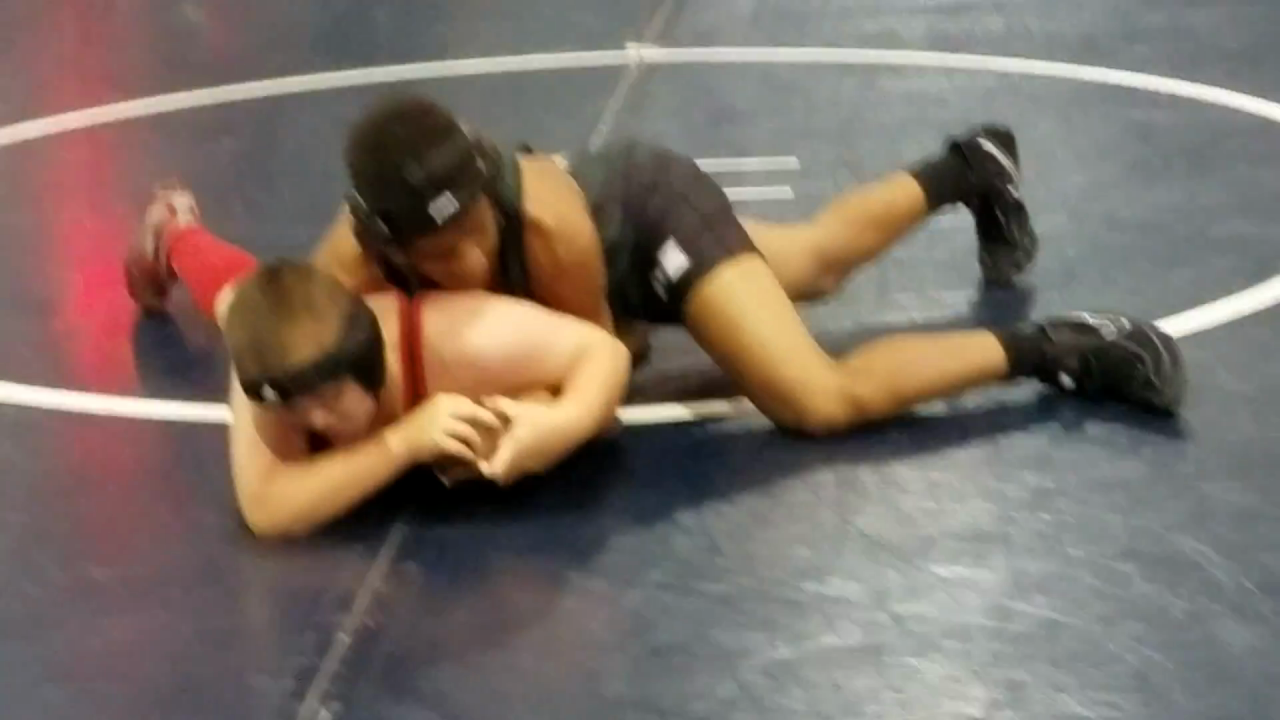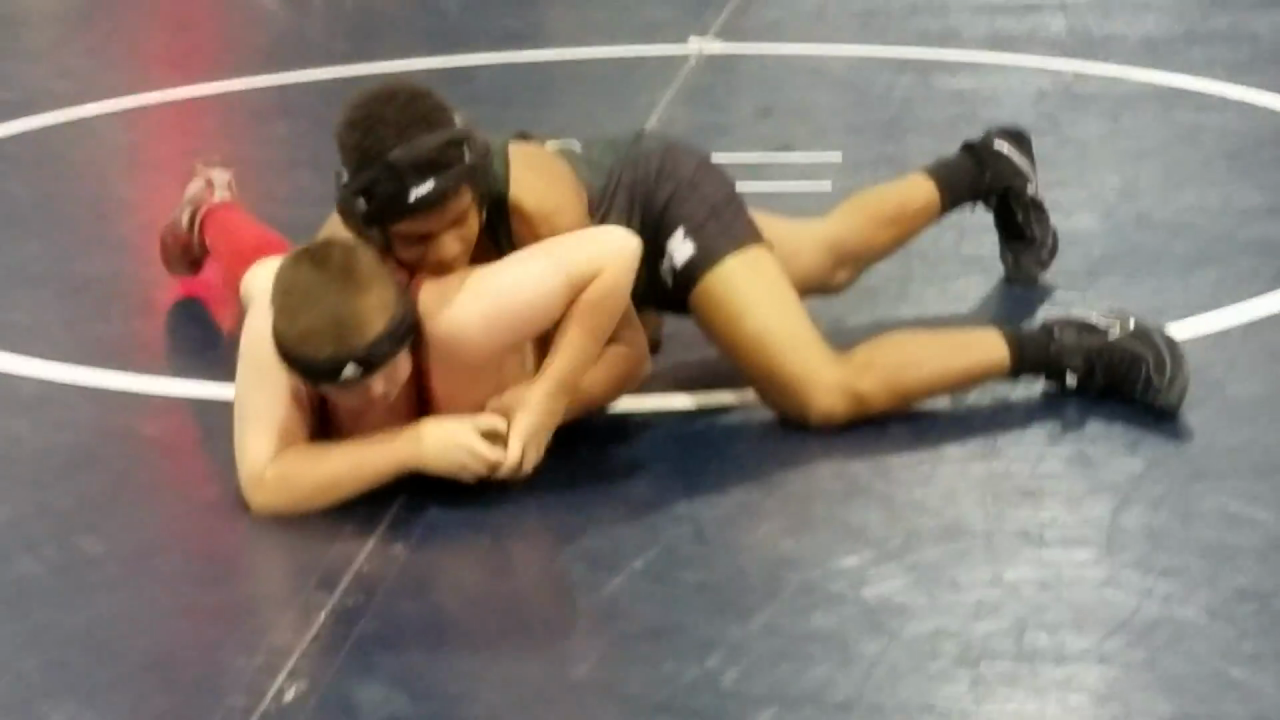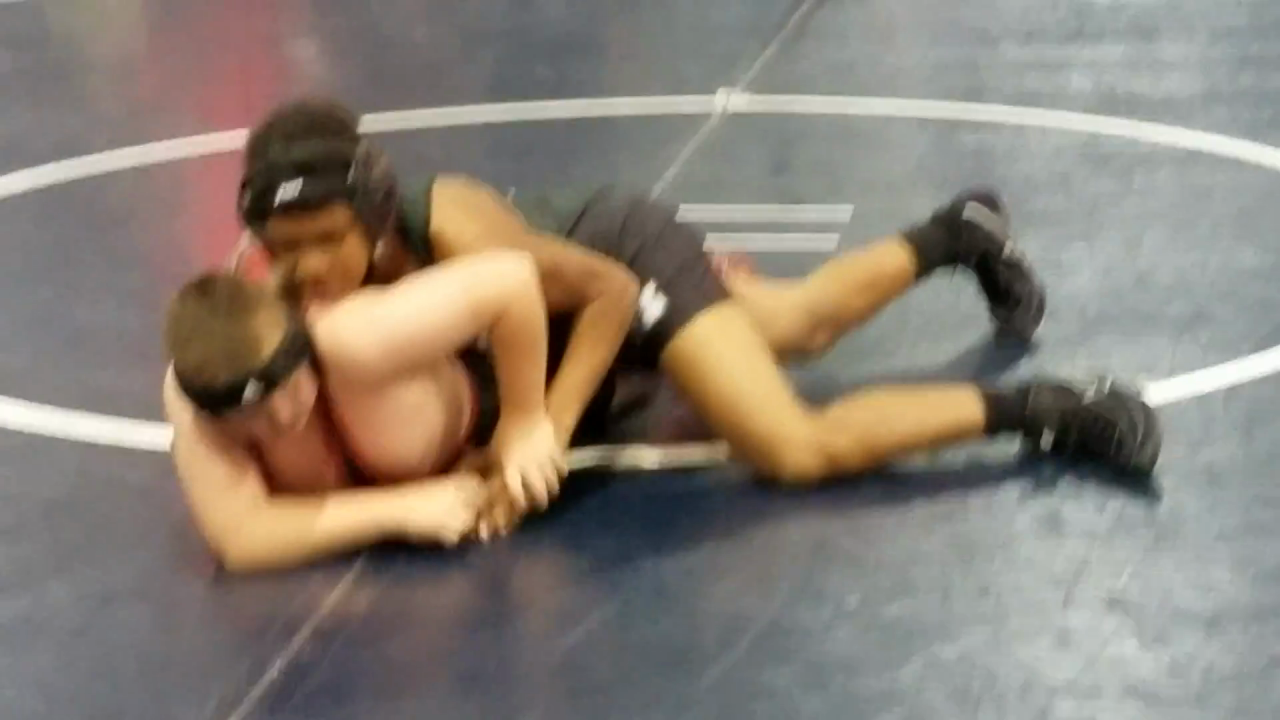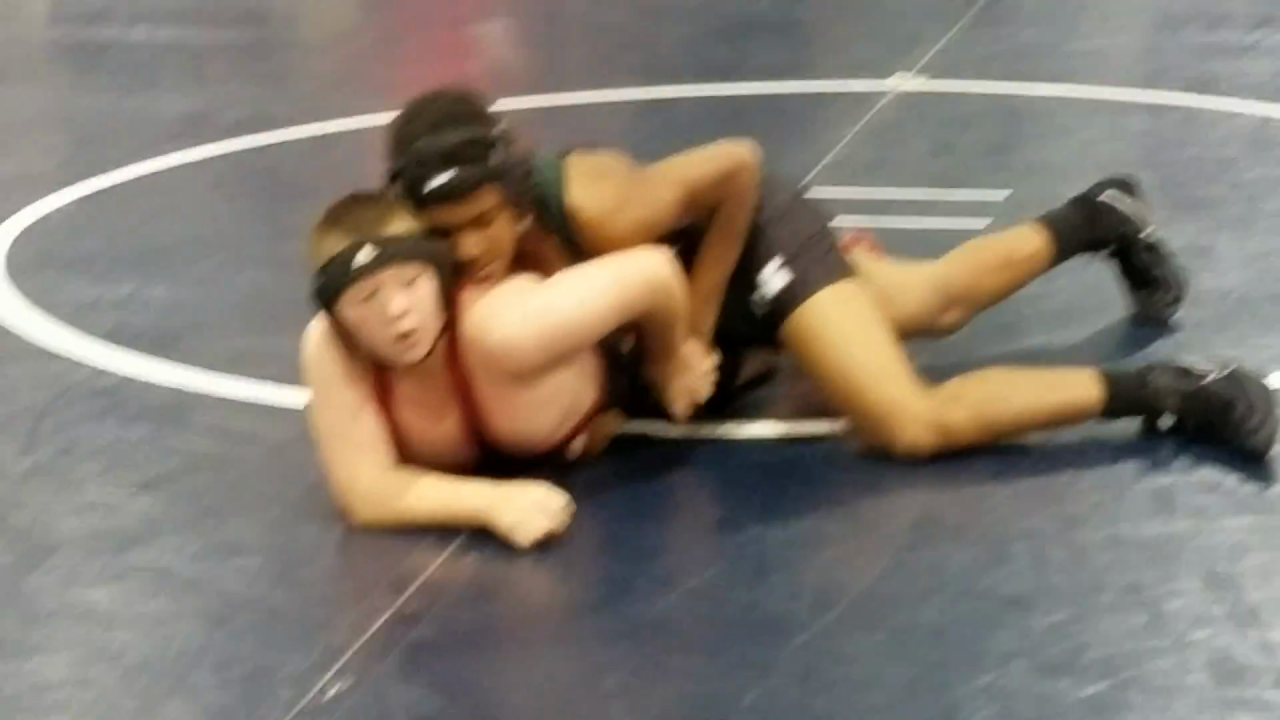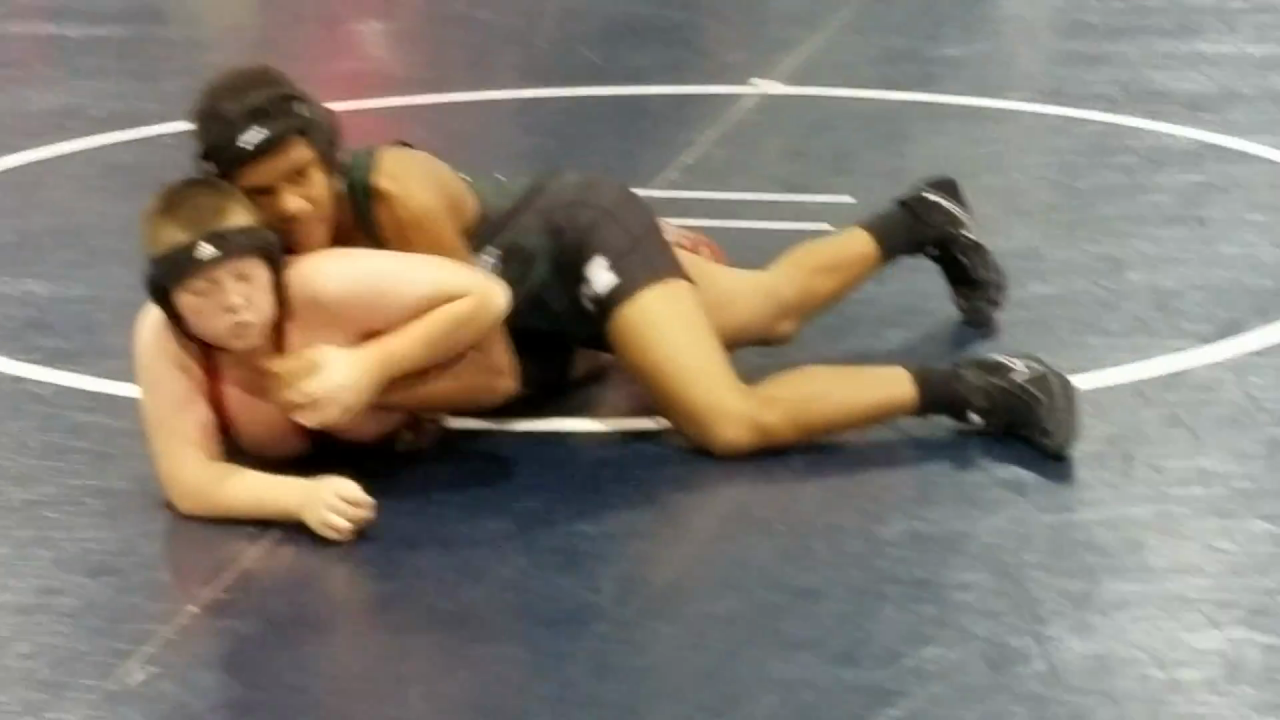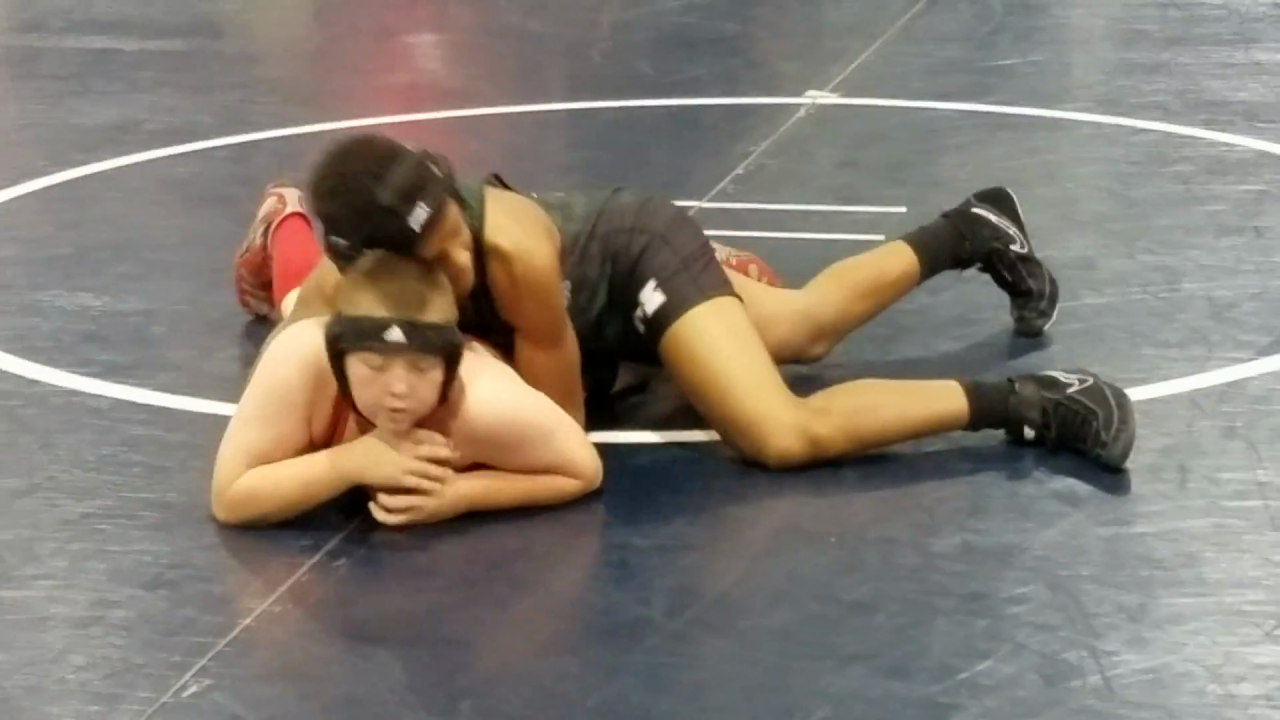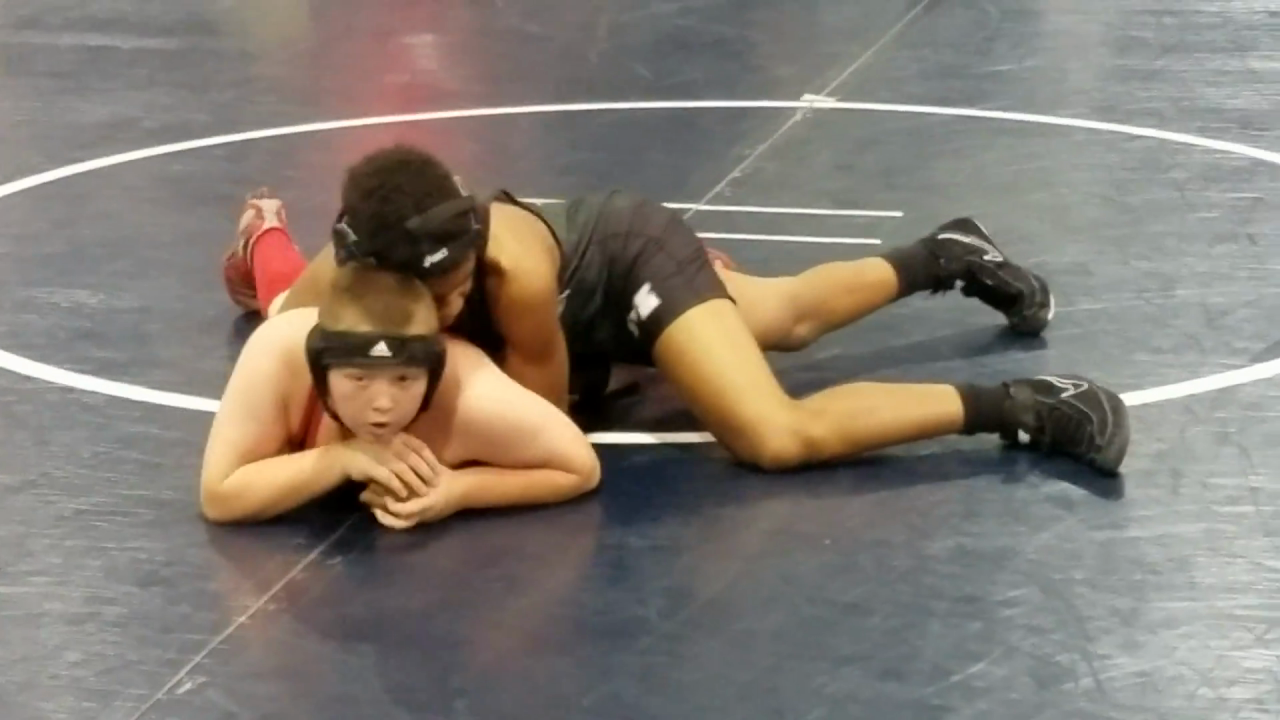
dt=0.5s
person 1, frame 1
left shoulder: (545, 217)
right shoulder: (353, 257)
left hip: (651, 210)
right hip: (616, 231)
left knee: (824, 400)
right knee: (818, 261)
left ankle: (1050, 350)
right ankle: (967, 173)
person 1, frame 2
left shoulder: (535, 203)
right shoulder: (359, 239)
left elbow: (624, 329)
left hip: (662, 197)
right hip: (611, 212)
left knee: (829, 395)
right knee: (834, 257)
left ankle: (1062, 350)
right ankle: (983, 168)
person 1, frame 3
left shoulder: (461, 238)
right shoulder: (306, 272)
left elbow: (610, 290)
left wrist: (543, 437)
left hip: (632, 258)
right hip: (592, 273)
left knee: (799, 450)
right knee: (812, 323)
left ankle: (1039, 411)
right ankle: (955, 234)
person 1, frame 4
left shoulder: (592, 210)
right shoulder: (459, 234)
left elbow: (740, 163)
left wrist: (693, 330)
left hip: (760, 235)
right hip: (715, 258)
left knee: (913, 426)
right knee: (943, 298)
left ankle: (1154, 390)
right ankle: (1093, 218)
person 1, frame 5
left shoulder: (397, 194)
right shoulder: (282, 230)
left elbow: (486, 358)
left hip: (585, 235)
right hip: (538, 266)
left knee: (731, 423)
right knee: (774, 309)
left ankle: (970, 388)
right ankle: (918, 221)
person 1, frame 6
left shoulder: (516, 247)
right shoulder: (347, 283)
left elbow: (559, 407)
left hip: (639, 251)
right hip: (597, 274)
left knee: (784, 435)
right knee: (812, 327)
left ankle: (1023, 403)
right ankle: (970, 232)
person 1, frame 7
left shoulder: (514, 264)
right shoulder: (341, 276)
left elbow: (544, 413)
left hip: (635, 256)
right hip: (592, 278)
left knee: (778, 437)
right knee: (795, 316)
left ankle: (1021, 408)
right ankle: (945, 257)
person 2, frame 1
left shoulder: (456, 339)
right shoulder: (274, 362)
left elbow: (604, 350)
right elbow: (266, 510)
left wrist: (563, 423)
right wrist: (403, 440)
right knee: (236, 293)
right ankle: (176, 235)
person 2, frame 2
left shoulder: (453, 322)
right shoulder: (280, 330)
left elbow: (618, 250)
right elbow: (265, 487)
left wrist: (548, 396)
right wrist: (413, 446)
right ankle: (212, 210)
person 2, frame 3
left shoulder: (353, 343)
right shoulder: (190, 396)
left elbow: (511, 278)
right elbow: (240, 541)
left wrist: (524, 420)
right wrist: (399, 507)
person 2, frame 4
left shoulder: (502, 329)
right shoulder: (327, 348)
left elbow: (655, 269)
right elbow: (366, 492)
left wrist: (671, 361)
right wrist: (492, 501)
person 2, frame 5
left shoulder: (322, 290)
right shoulder: (161, 337)
left elbow: (488, 298)
right elbow: (188, 484)
left wrist: (367, 365)
right wrist: (302, 495)
person 2, frame 6
left shoulder: (481, 403)
right shoulder: (301, 359)
left elbow: (584, 472)
right elbow: (228, 499)
left wrist: (463, 494)
right wrist: (355, 463)
right ankle: (280, 216)
person 2, frame 7
left shoulder: (468, 397)
right shoulder: (282, 356)
left elbow: (581, 471)
right elbow: (218, 497)
left wrist: (460, 490)
right wrist: (341, 459)
